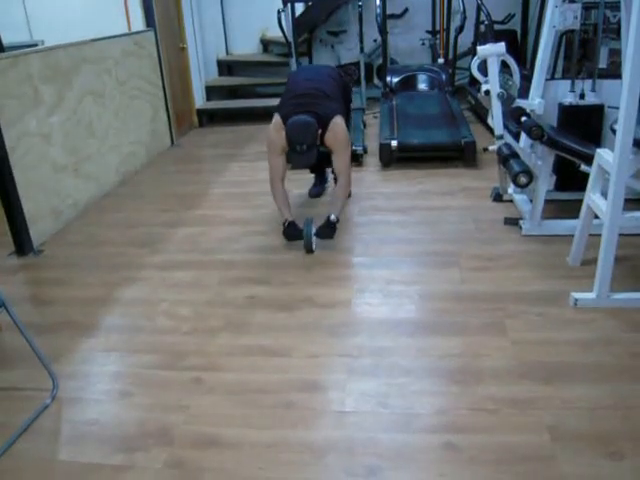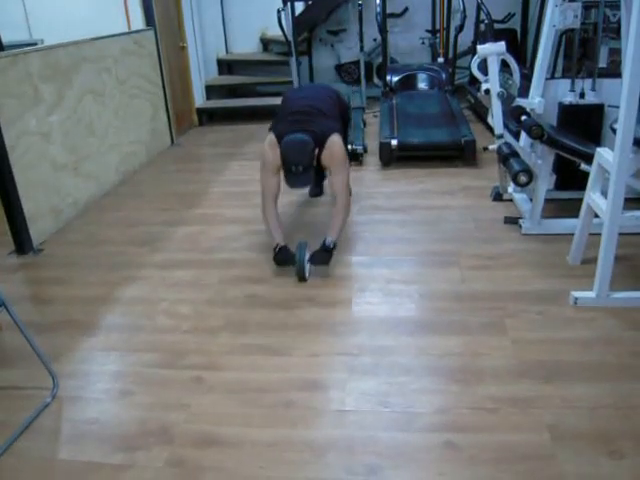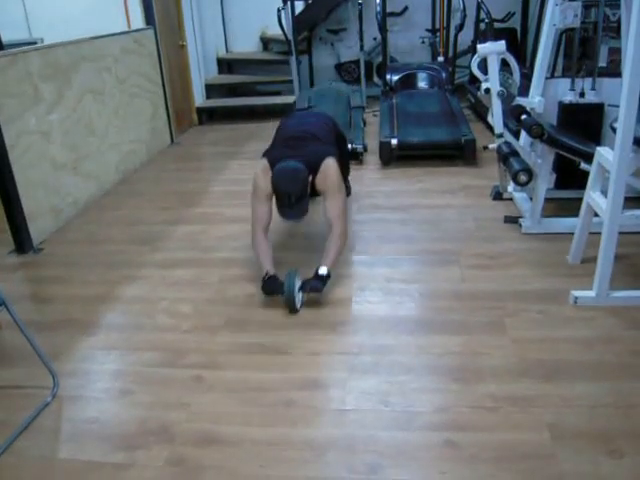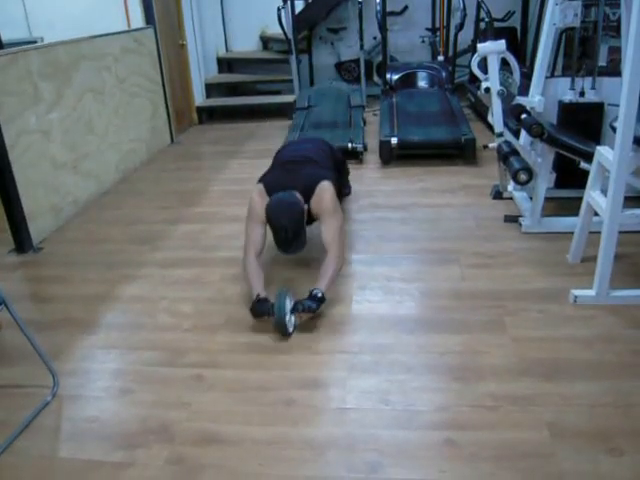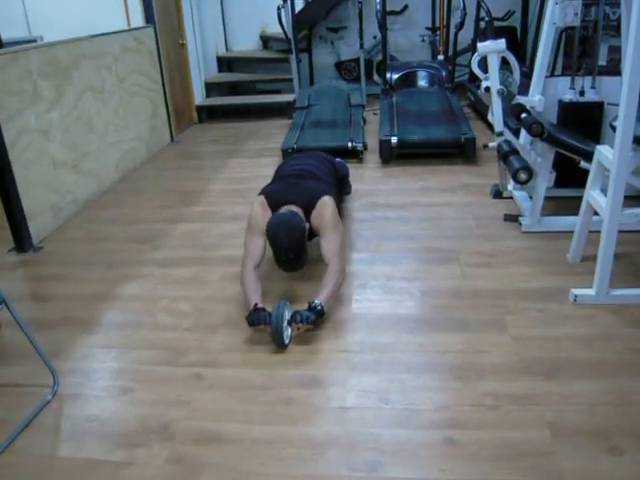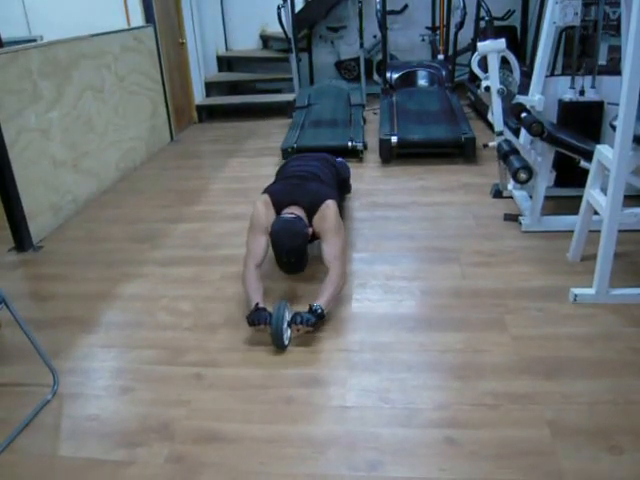
dt=0.2s
person 1, frame 1
left shoulder: (335, 127)
right shoulder: (277, 129)
left elbow: (344, 178)
right elbow: (276, 180)
left wrist: (332, 220)
right wrist: (288, 222)
left hip: (334, 79)
right ankle: (319, 175)
person 1, frame 2
left shoulder: (333, 145)
right shoulder: (272, 147)
left elbow: (342, 200)
right elbow: (269, 202)
left wrist: (328, 246)
right wrist: (280, 247)
left hip: (331, 97)
right ankle: (318, 179)
person 1, frame 3
left shoulder: (327, 169)
right shoulder: (264, 173)
left elbow: (338, 228)
right elbow: (259, 230)
left wrist: (322, 273)
right wrist: (269, 275)
left hip: (327, 125)
left knee: (341, 185)
left ankle: (343, 183)
person 1, frame 4
left shoulder: (323, 193)
right shoulder: (260, 197)
left elbow: (335, 252)
right elbow: (251, 254)
left wrist: (316, 295)
right wrist: (259, 298)
left hip: (325, 151)
right hip: (287, 152)
person 1, frame 5
left shoulder: (324, 208)
right shoulder: (261, 209)
left elbow: (336, 266)
right elbow: (249, 266)
left wrist: (316, 307)
right wrist: (256, 307)
left hip: (327, 165)
right hip: (289, 166)
left ankle: (341, 166)
person 1, frame 6
left shoulder: (326, 211)
right shoulder: (264, 208)
left elbow: (337, 269)
right elbow: (251, 265)
left wrist: (316, 310)
right wrist: (257, 307)
left hip: (329, 166)
right hip: (291, 167)
left ankle: (342, 165)
